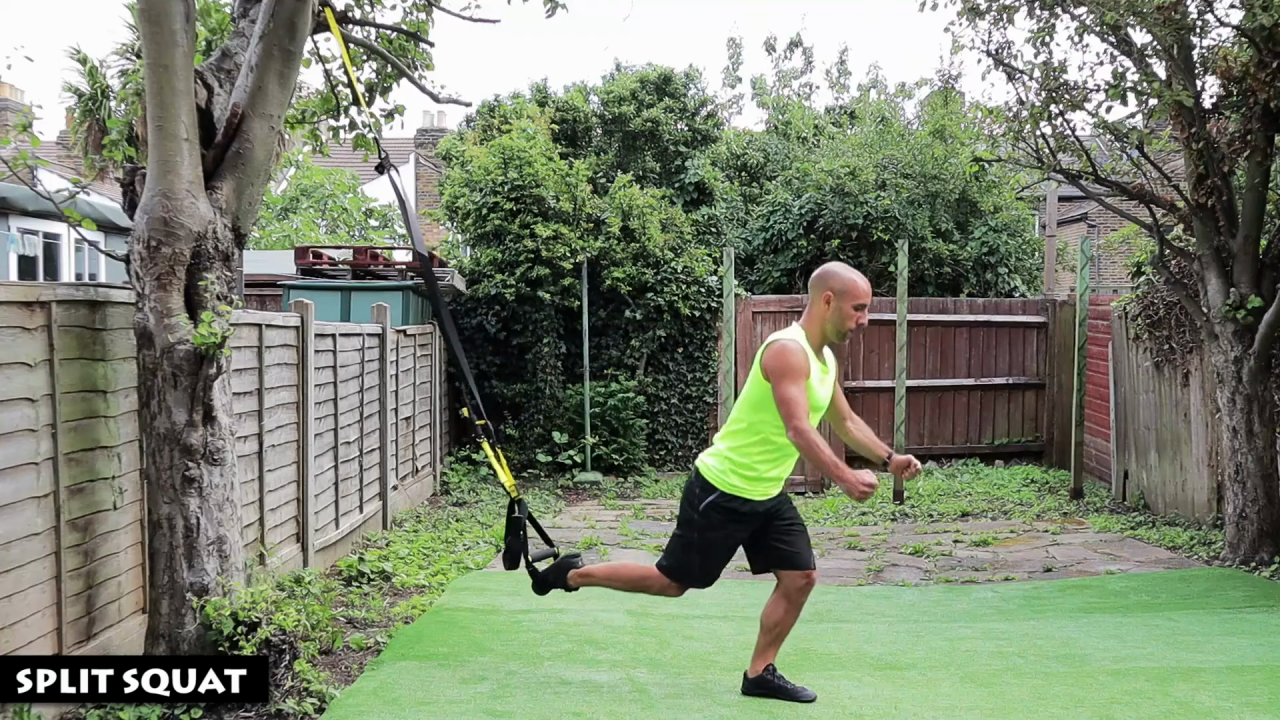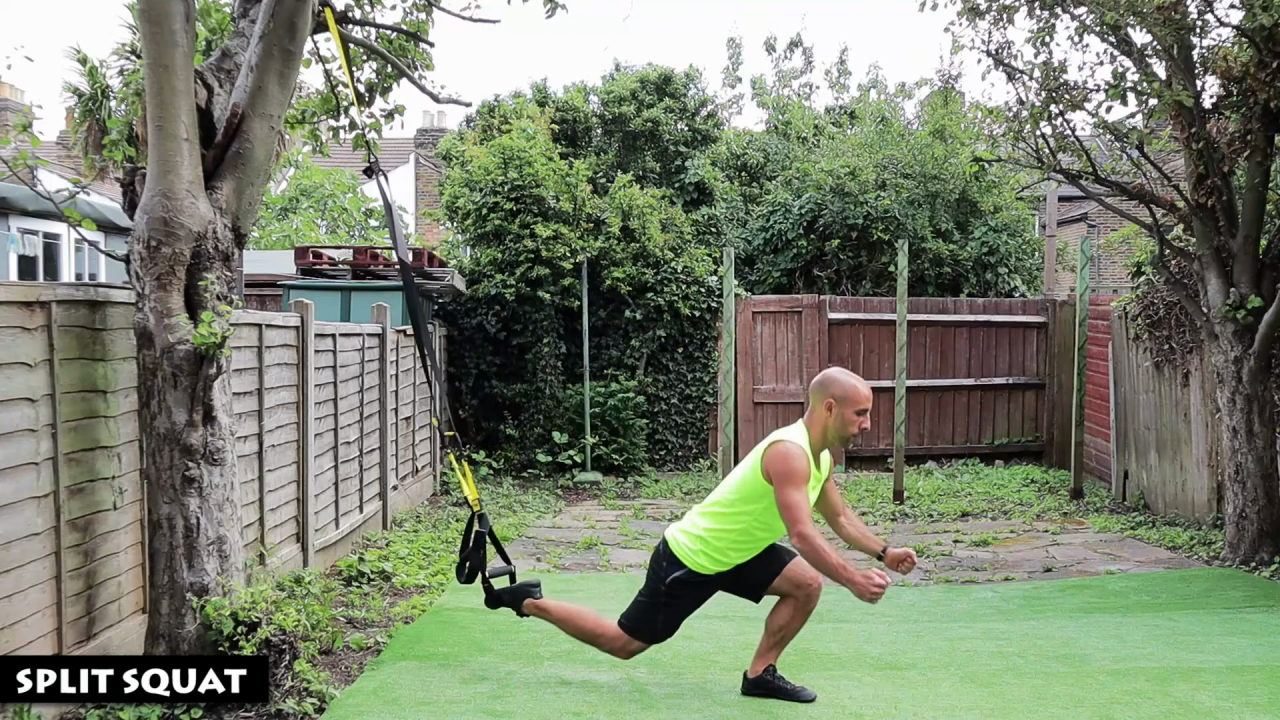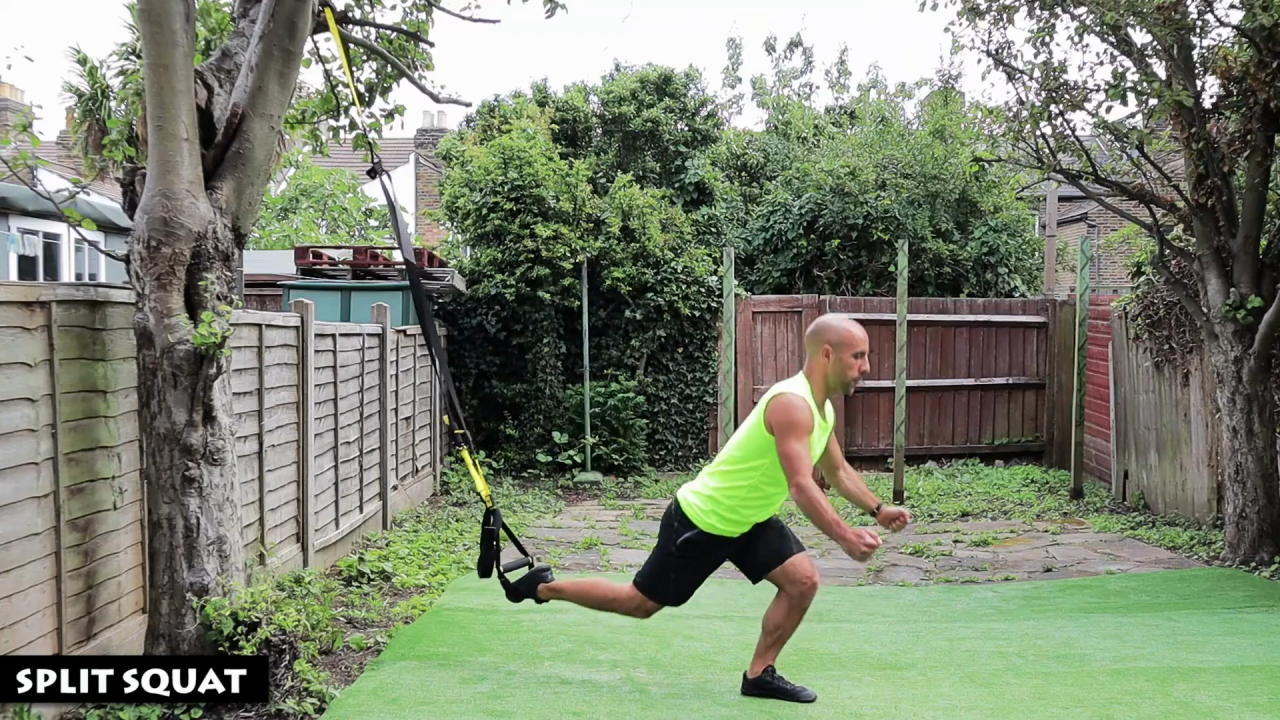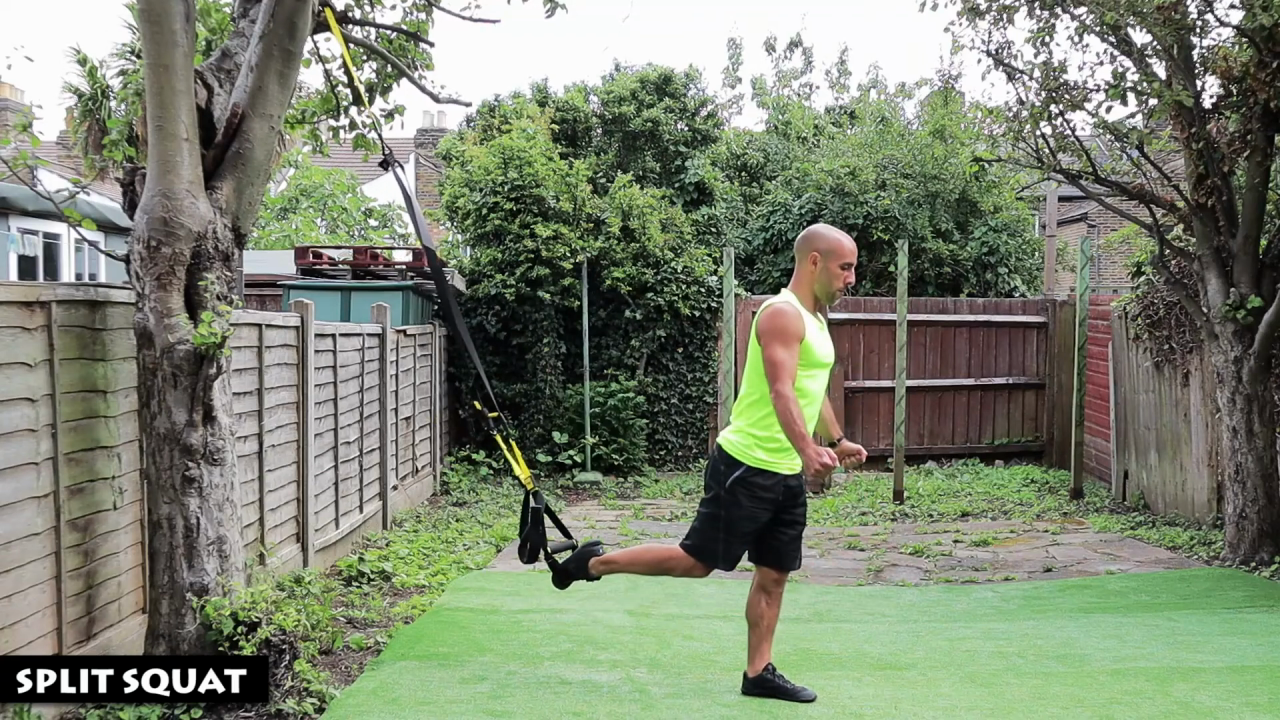
dt=0.7s
person 1, frame 1
left shoulder: (825, 358)
right shoulder: (787, 350)
left elbow: (846, 421)
right elbow: (797, 430)
left wrist: (889, 458)
right wrist: (844, 478)
left hip: (766, 493)
right hip: (723, 491)
left knee: (800, 578)
right knee: (670, 581)
left ankle: (760, 673)
right ankle: (572, 574)
person 1, frame 2
left shoulder: (819, 454)
right shoulder: (790, 453)
left elbow: (840, 518)
right elbow: (802, 535)
left wrist: (884, 552)
right wrist: (855, 580)
left hip: (730, 554)
right hip: (691, 560)
left knee: (807, 585)
right knee: (623, 642)
left ankle: (759, 674)
right ankle: (530, 601)
person 1, frame 3
left shoulder: (822, 406)
right shoulder: (792, 403)
left elbow: (838, 470)
right elbow: (802, 487)
left wrist: (878, 509)
right wrist: (847, 538)
left hip: (746, 520)
right hip: (702, 521)
left knee: (803, 580)
right knee: (638, 603)
left ankle: (759, 674)
right ankle: (544, 586)
person 1, frame 4
left shoulder: (813, 320)
right shoulder: (782, 314)
right elbow: (781, 393)
left wrist: (838, 441)
right wrist: (809, 451)
left hip: (785, 474)
right hip: (747, 467)
left knee: (774, 575)
right knee: (694, 561)
left ankle: (759, 673)
right ankle: (594, 562)
